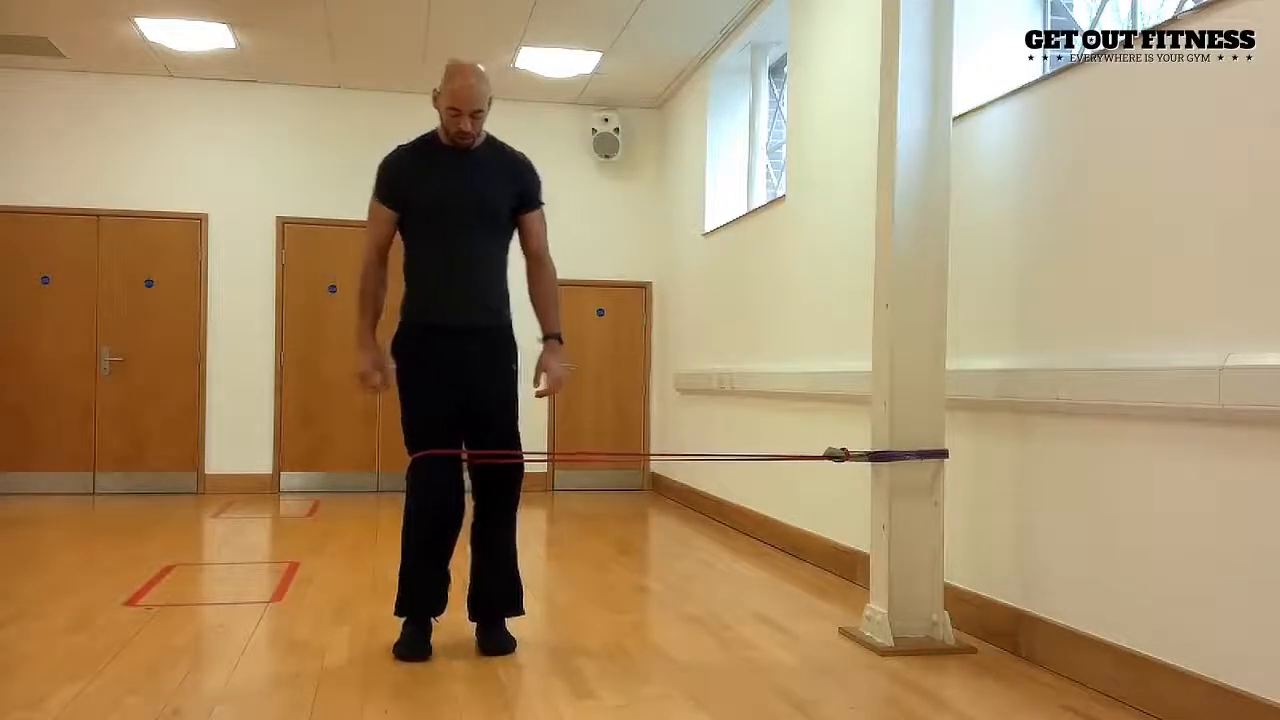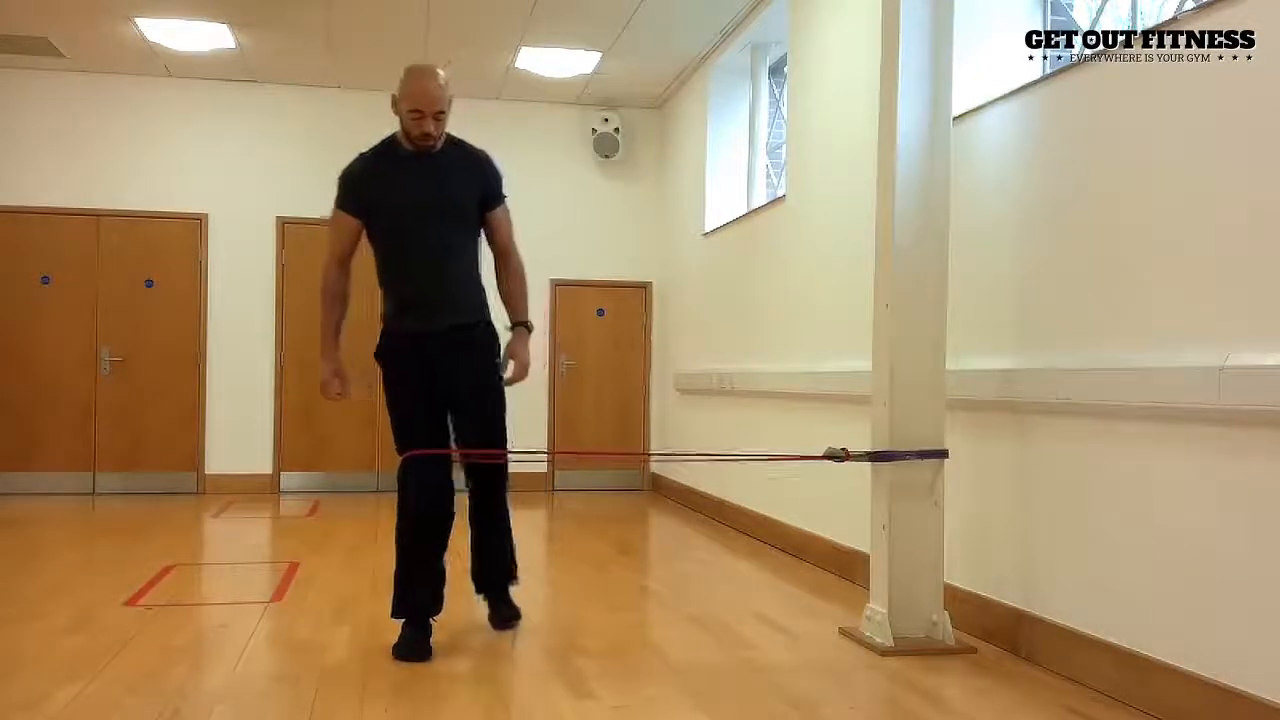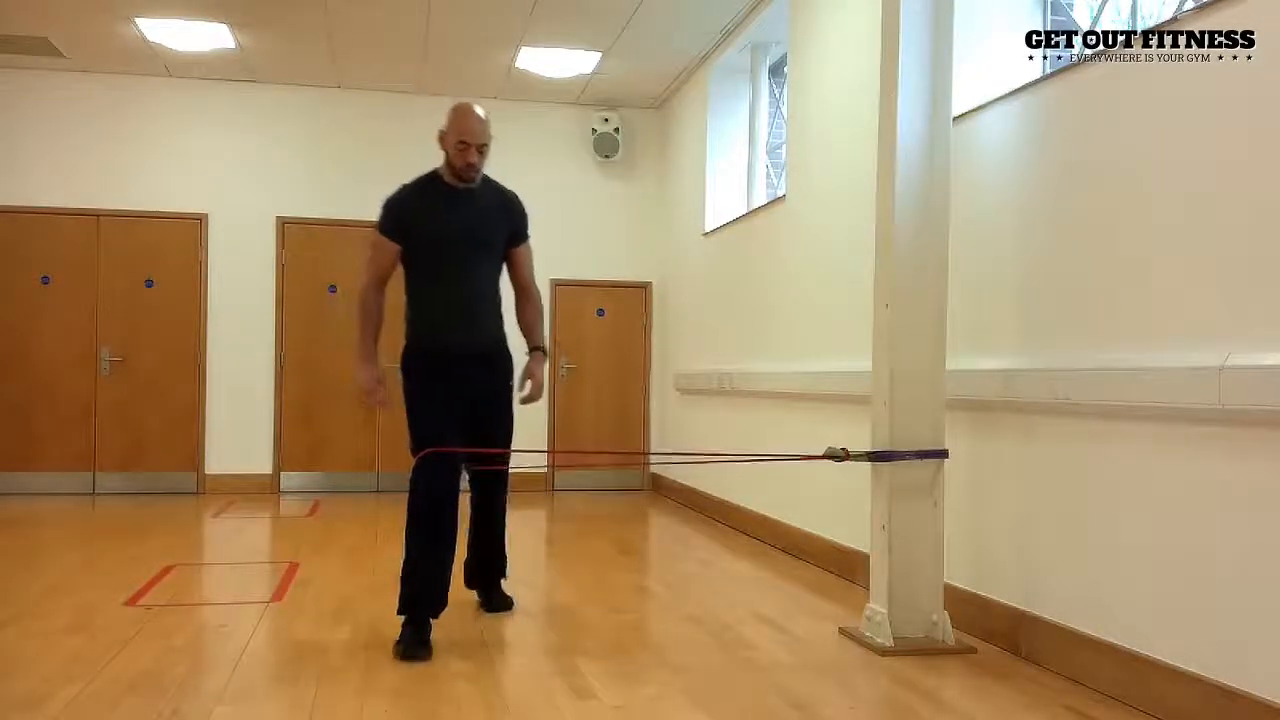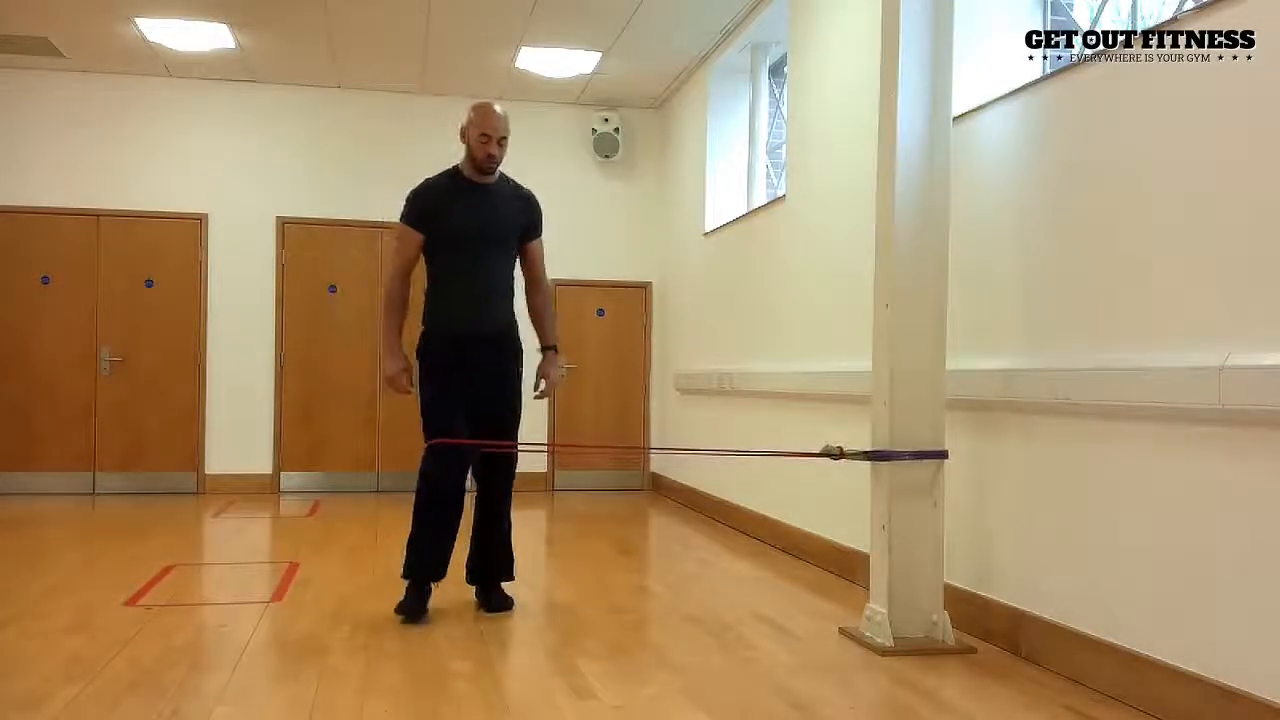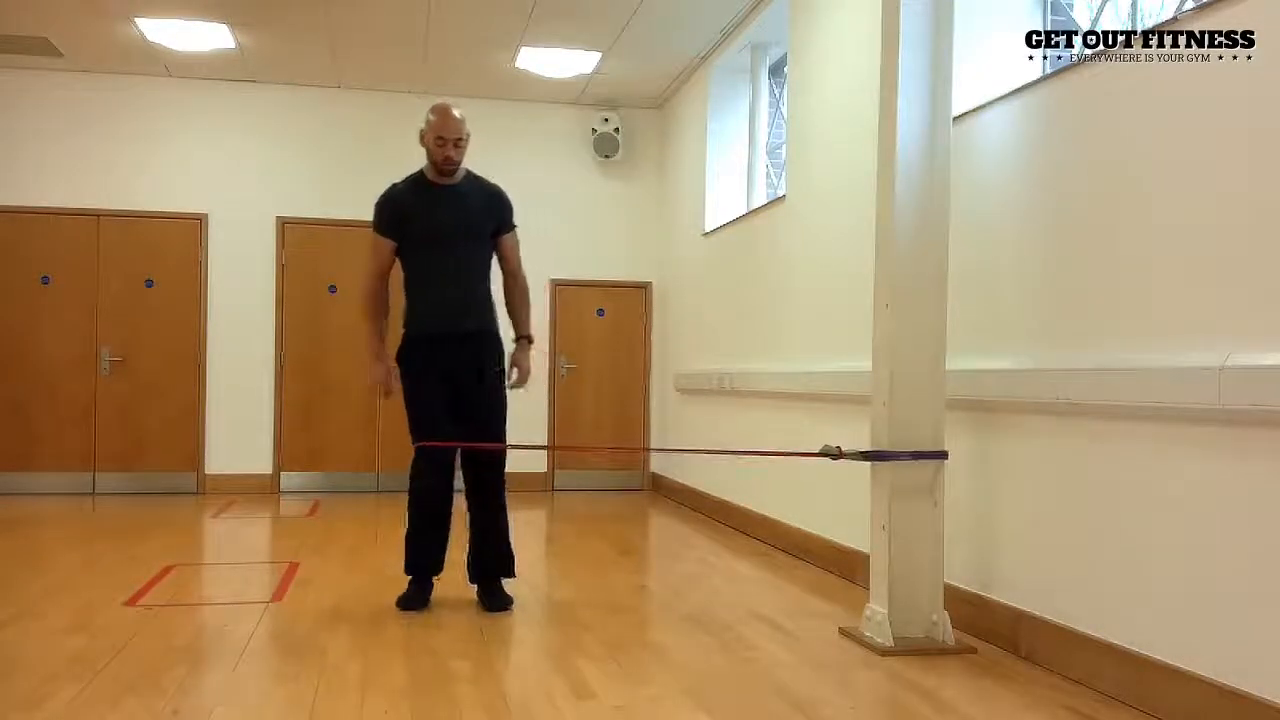
dt=0.5s
person 1, frame 1
left shoulder: (516, 170)
right shoulder: (403, 166)
left elbow: (538, 260)
right elbow: (375, 259)
left wrist: (553, 341)
right wrist: (366, 342)
left hip: (492, 343)
right hip: (423, 344)
left knee: (499, 479)
right knee: (433, 481)
left ankle: (492, 613)
right ankle: (418, 615)
person 1, frame 2
left shoulder: (477, 167)
right shoulder: (365, 175)
left elbow: (506, 254)
right elbow: (337, 266)
left wrist: (520, 329)
right wrist: (329, 351)
left hip: (473, 339)
right hip: (406, 346)
left knee: (489, 468)
right knee: (423, 481)
left ankle: (497, 584)
right ankle: (416, 616)
person 1, frame 3
left shoulder: (506, 206)
right shoulder: (407, 203)
left elbow: (525, 286)
right elbow: (374, 285)
left wrist: (537, 353)
right wrist: (367, 360)
left hip: (490, 361)
right hip: (429, 362)
left knee: (491, 476)
right knee: (434, 480)
left ankle: (487, 577)
right ankle: (418, 614)
person 1, frame 4
left shoulder: (522, 203)
right shoulder: (430, 196)
left elbow: (537, 283)
right elbow: (399, 275)
left wrist: (549, 350)
right wrist: (393, 349)
left hip: (502, 350)
right hip: (443, 349)
left knee: (497, 467)
right knee: (445, 461)
left ankle: (488, 578)
right ankle: (419, 581)
person 1, frame 5
left shoulder: (492, 198)
right shoulder: (397, 201)
left elbow: (513, 274)
right elbow: (378, 282)
left wrist: (523, 340)
right wrist: (379, 353)
left hip: (482, 348)
right hip: (423, 350)
left knee: (487, 462)
right knee: (432, 464)
left ankle: (490, 576)
right ankle: (421, 576)
